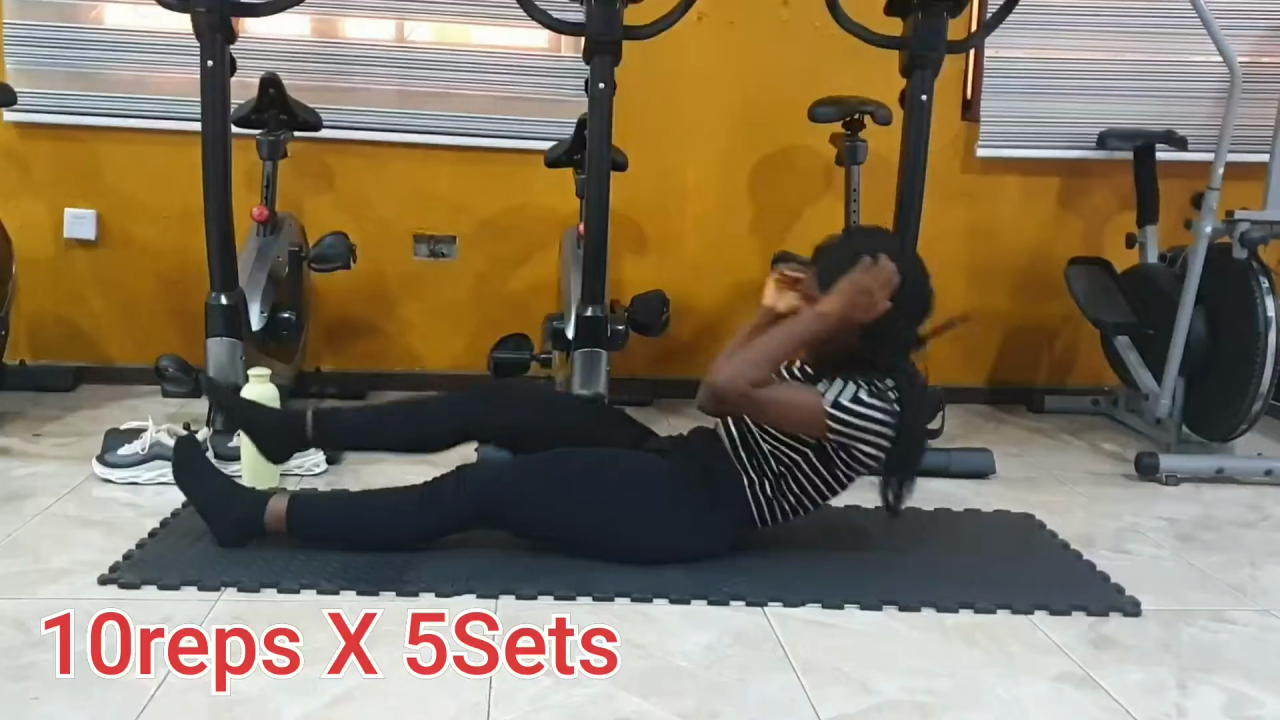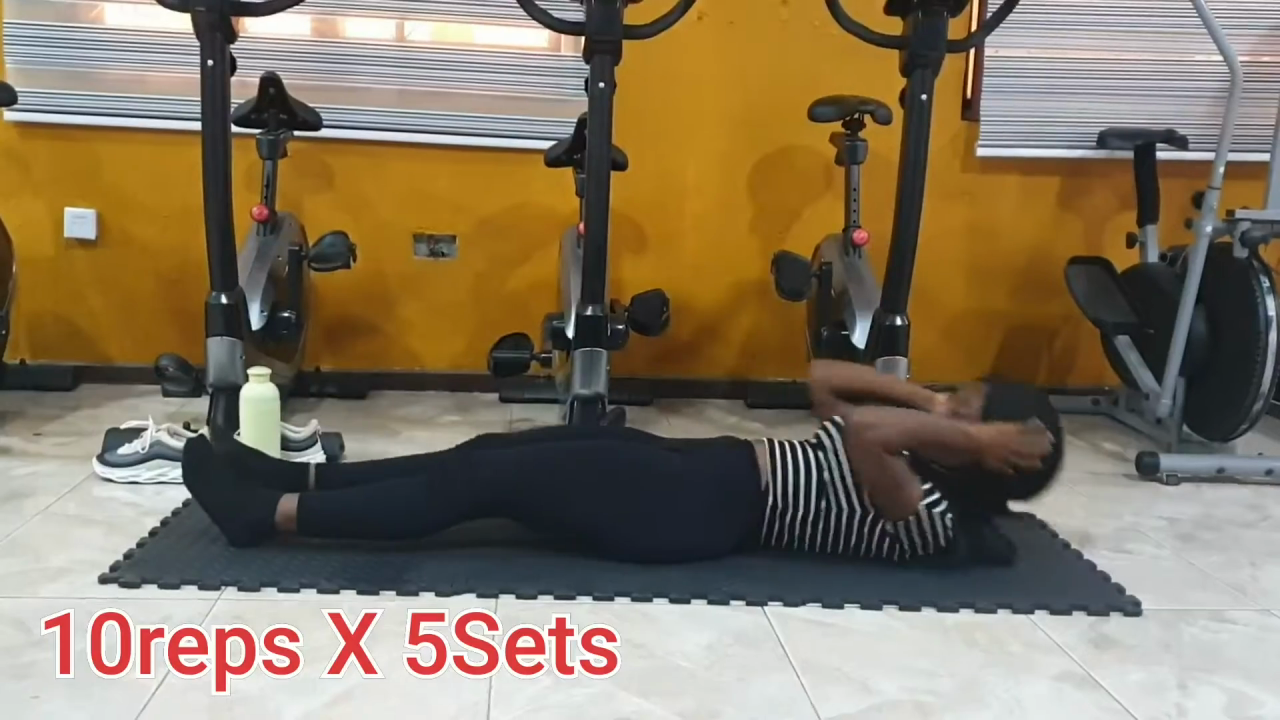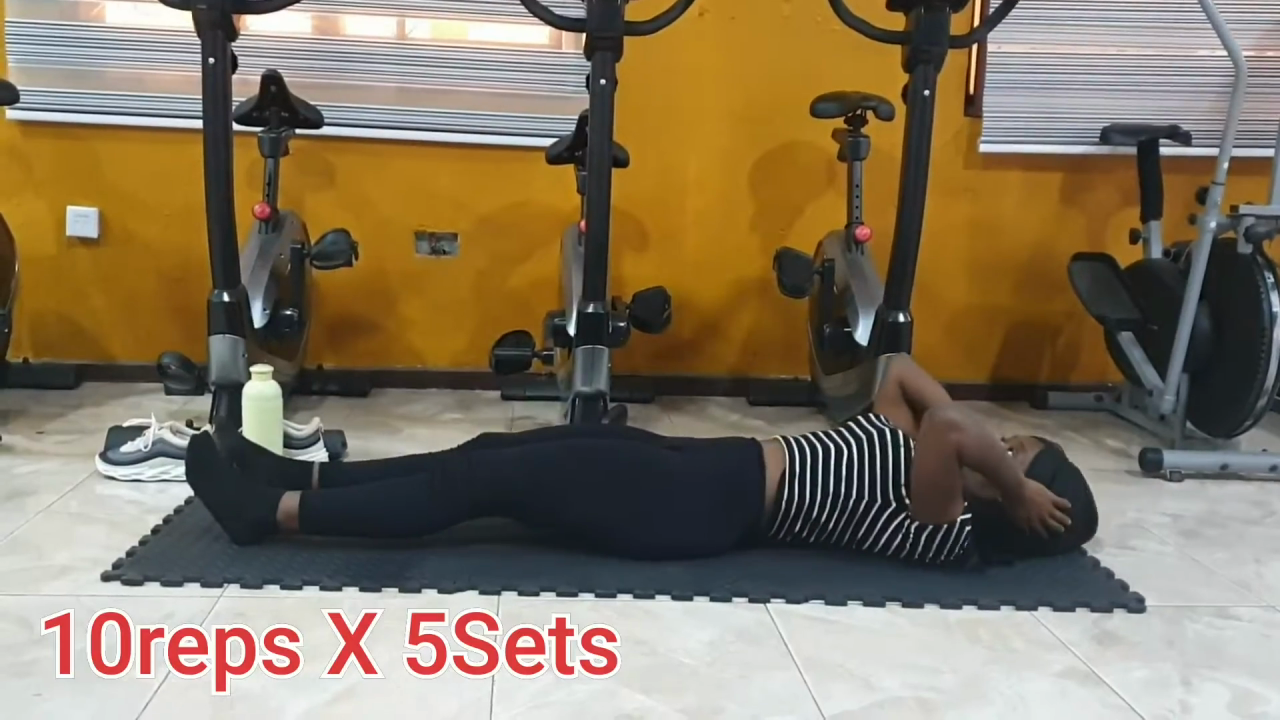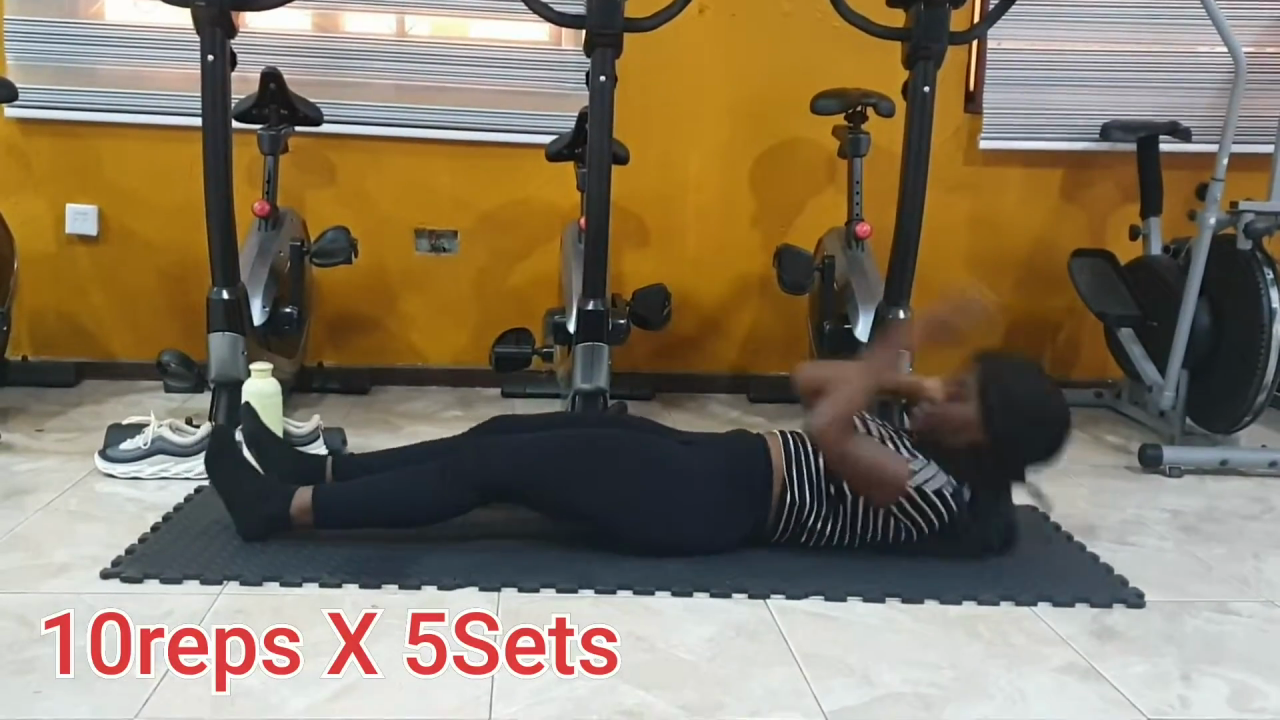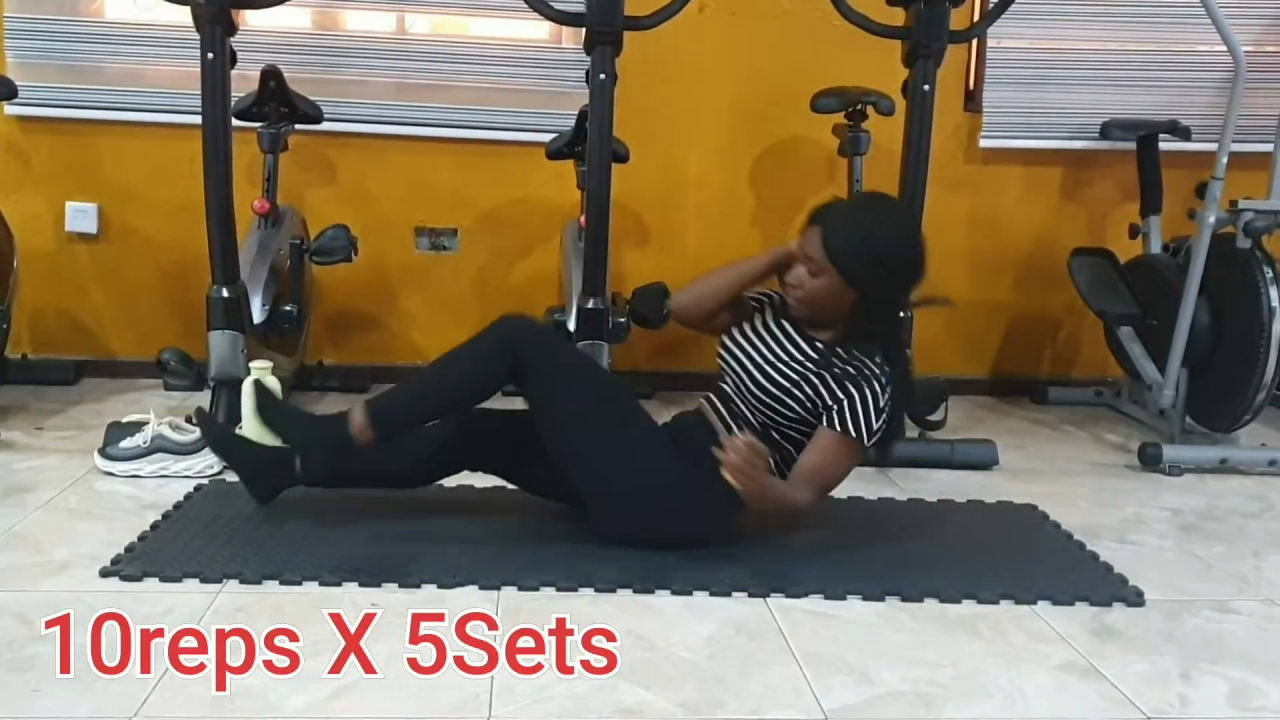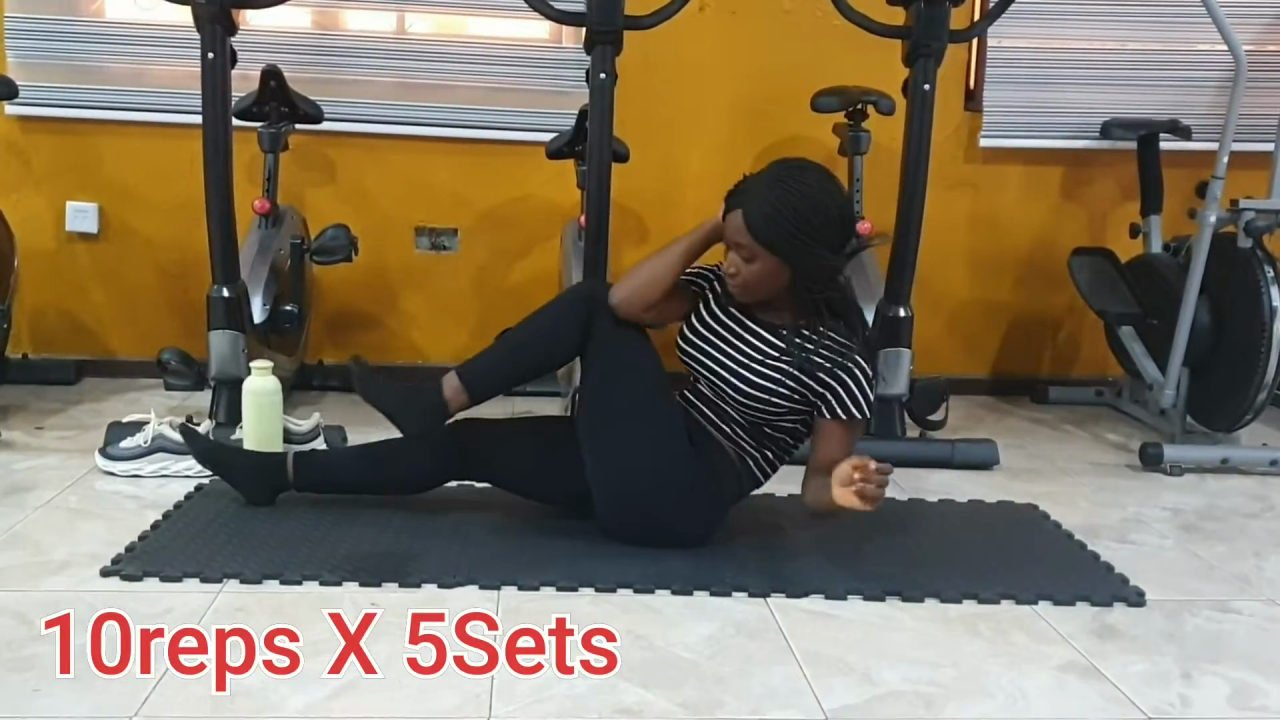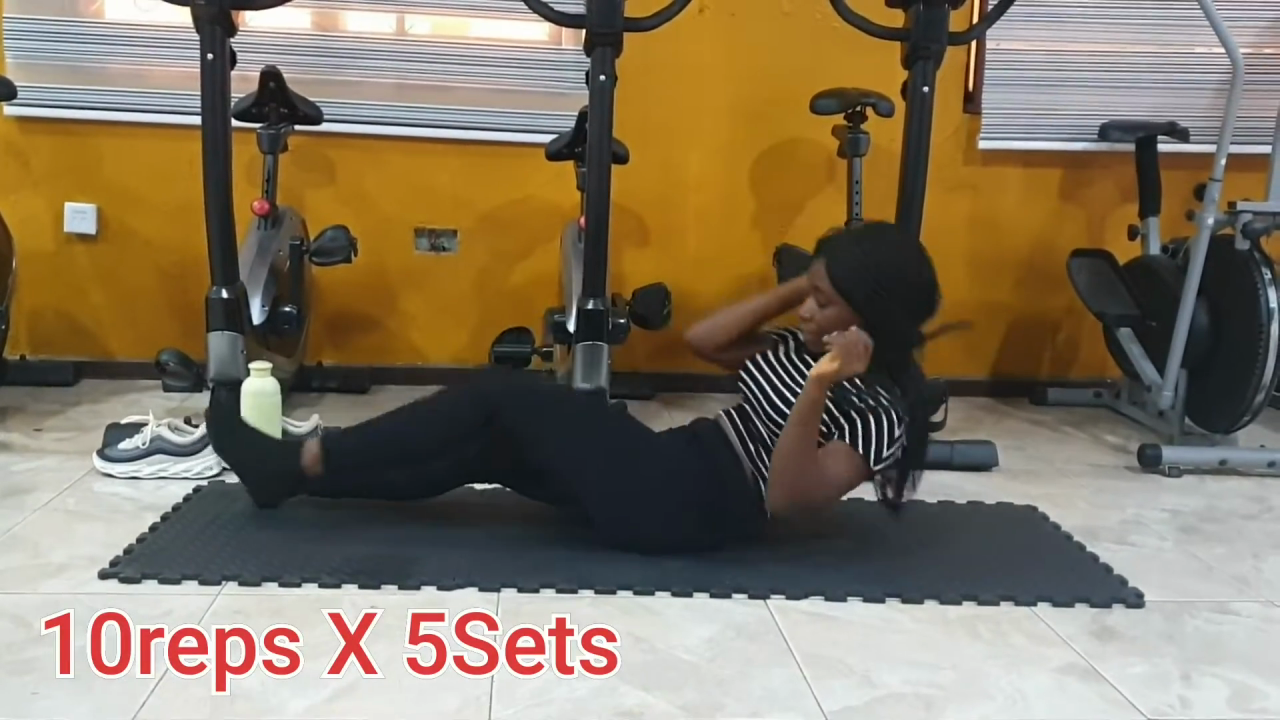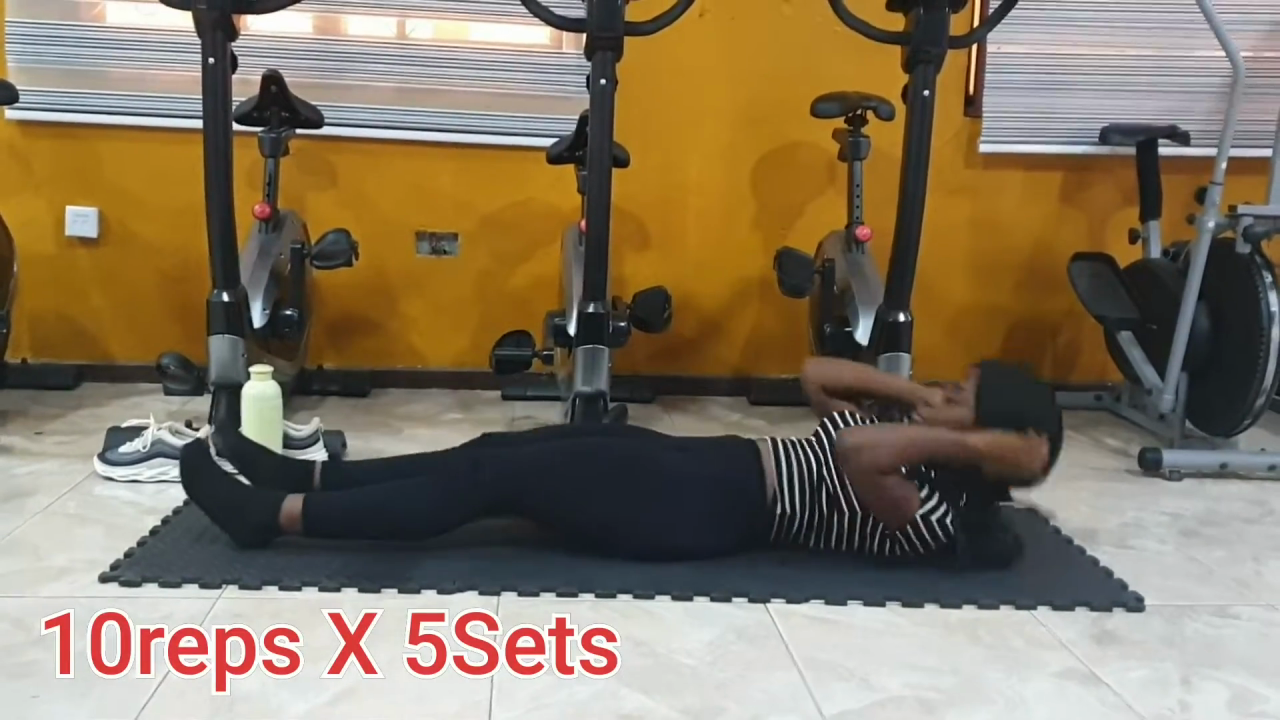
dt=0.4s
person 1, frame 1
left shoulder: (868, 410)
right shoulder: (832, 368)
left elbow: (730, 388)
right elbow: (712, 396)
left wrist: (824, 316)
right wrist: (772, 313)
left hip: (691, 513)
right hip: (674, 469)
left knee: (475, 493)
right knee: (490, 404)
left ankle: (257, 516)
right ankle: (297, 428)
person 1, frame 2
left shoulder: (925, 515)
right shoulder: (909, 457)
left elbow: (871, 433)
right elbow: (823, 376)
left wrist: (968, 437)
right wrist: (926, 402)
left hip: (698, 509)
right hip: (697, 466)
left knee: (481, 483)
right knee: (487, 452)
left ankle: (267, 515)
right ankle: (301, 478)
person 1, frame 3
left shoulder: (945, 526)
right shoulder: (906, 450)
left elbow: (951, 431)
right elbow: (898, 370)
left wrist: (1013, 488)
right wrist: (978, 438)
left hip: (698, 508)
right hip: (701, 466)
left knee: (482, 483)
right knee: (490, 451)
left ankle: (271, 511)
right ankle: (304, 476)
person 1, frame 4
left shoulder: (938, 492)
right shoulder: (918, 445)
left elbow: (830, 430)
right elbow: (812, 381)
left wrist: (905, 355)
right wrist: (911, 372)
left hip: (712, 509)
right hip: (716, 465)
left knee: (499, 472)
right knee: (505, 434)
left ankle: (286, 508)
right ankle: (317, 476)
person 1, frame 5
left shoulder: (859, 384)
right shoulder: (782, 311)
left elbow: (795, 495)
right elbow: (686, 307)
left wrist: (756, 486)
right wrist: (781, 255)
left hip: (677, 506)
right hip: (655, 473)
left knee: (519, 338)
right knee: (472, 436)
left ankle: (346, 433)
right ankle: (289, 465)
person 1, frame 6
left shoulder: (833, 362)
right shoulder: (722, 293)
left elbow: (815, 495)
right elbow: (628, 301)
left wrist: (845, 489)
right wrist: (707, 231)
left hip: (673, 502)
right hip: (638, 470)
left knee: (588, 306)
right knee: (462, 447)
left ankle: (436, 401)
right ankle: (275, 472)
person 1, frame 7
left shoulder: (878, 420)
right shoulder: (805, 347)
left elbow: (786, 497)
right elbow: (702, 339)
left wrist: (820, 390)
right wrist: (795, 290)
left hip: (679, 509)
right hip: (669, 473)
left knee: (493, 396)
right knee: (479, 454)
left ankle: (301, 461)
right ankle: (291, 471)
person 1, frame 8
left shoulder: (926, 515)
right shoulder: (905, 452)
left elbow: (858, 453)
right elbow: (817, 373)
left wrist: (984, 453)
right wrist: (917, 395)
left hip: (699, 510)
right hip: (699, 465)
left knee: (489, 480)
right knee: (494, 450)
left ankle: (275, 515)
right ankle: (305, 475)
